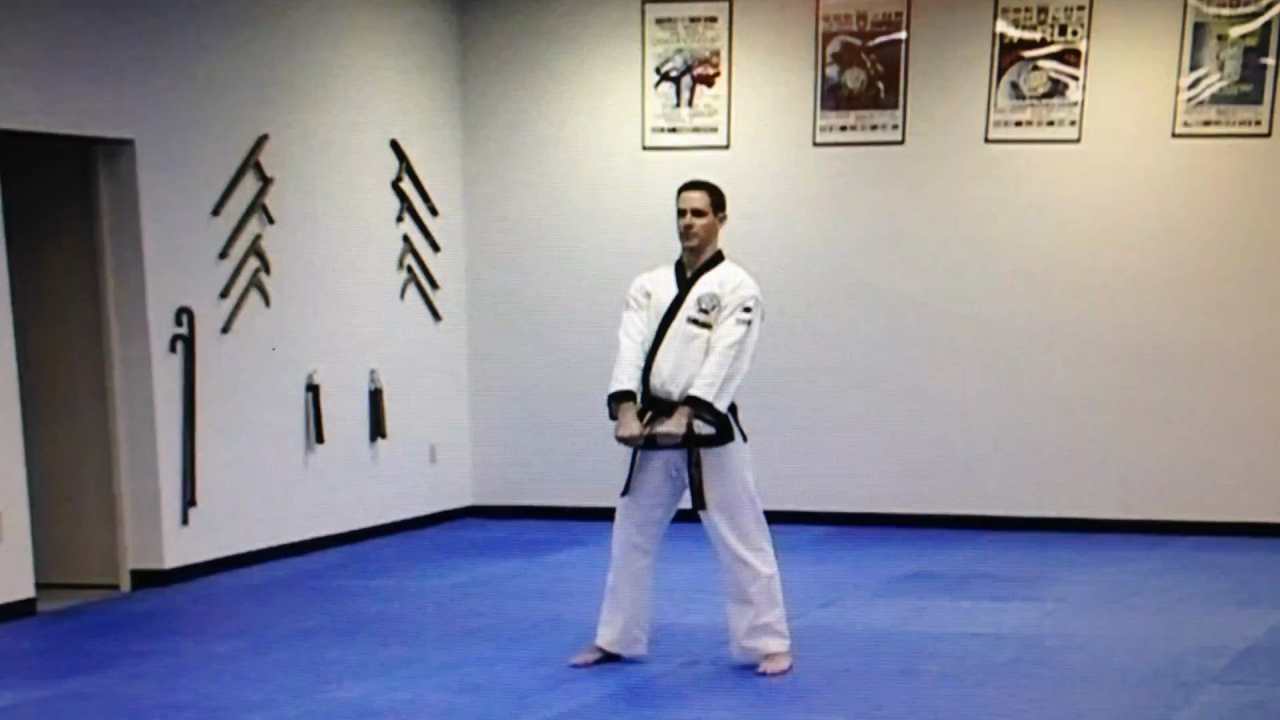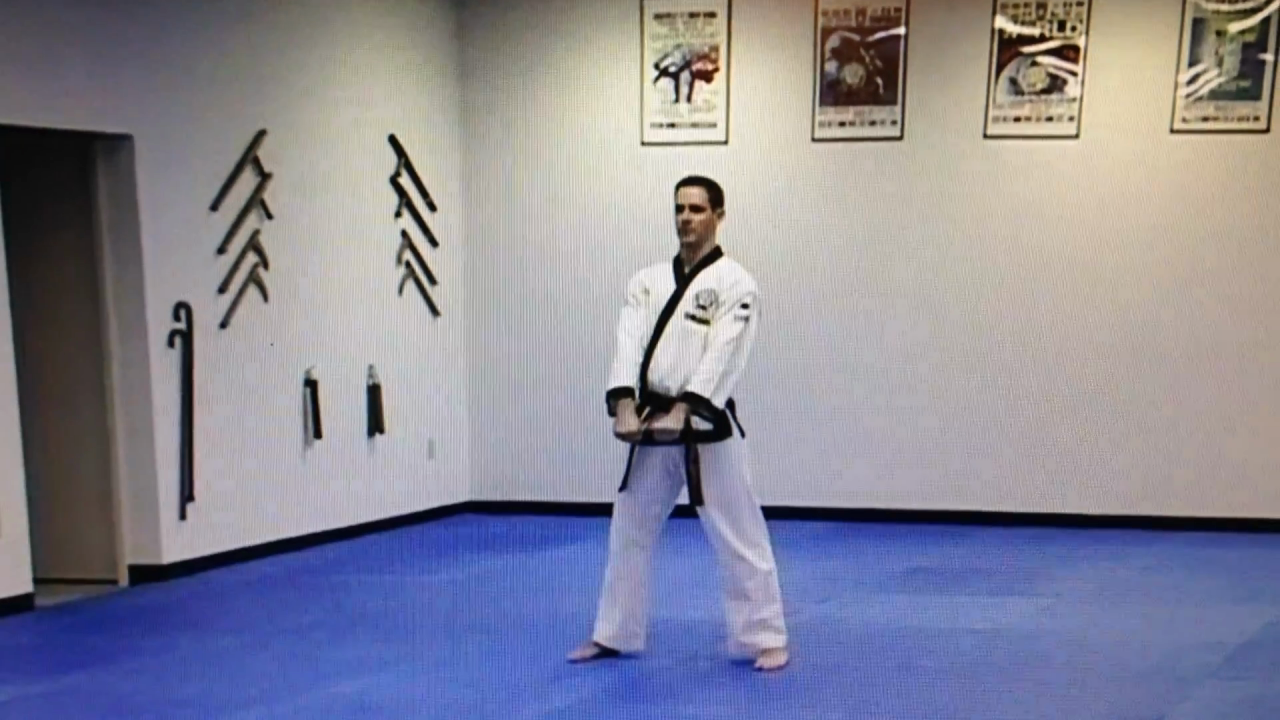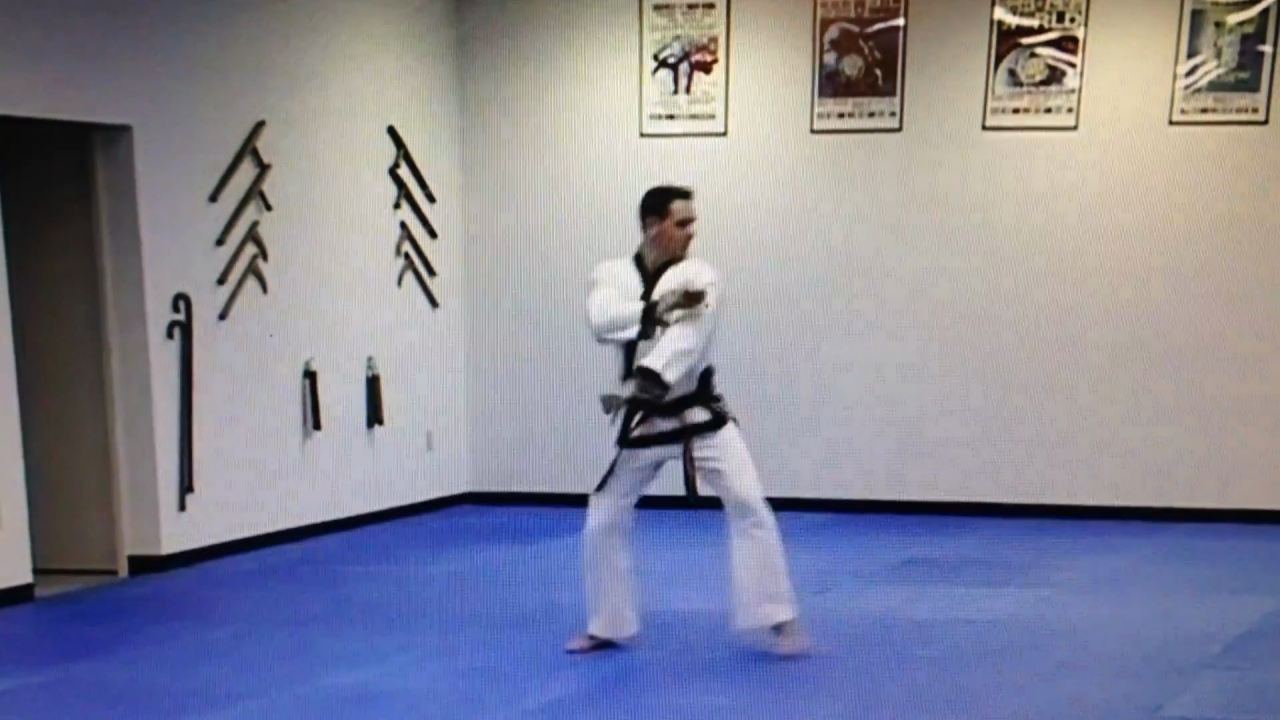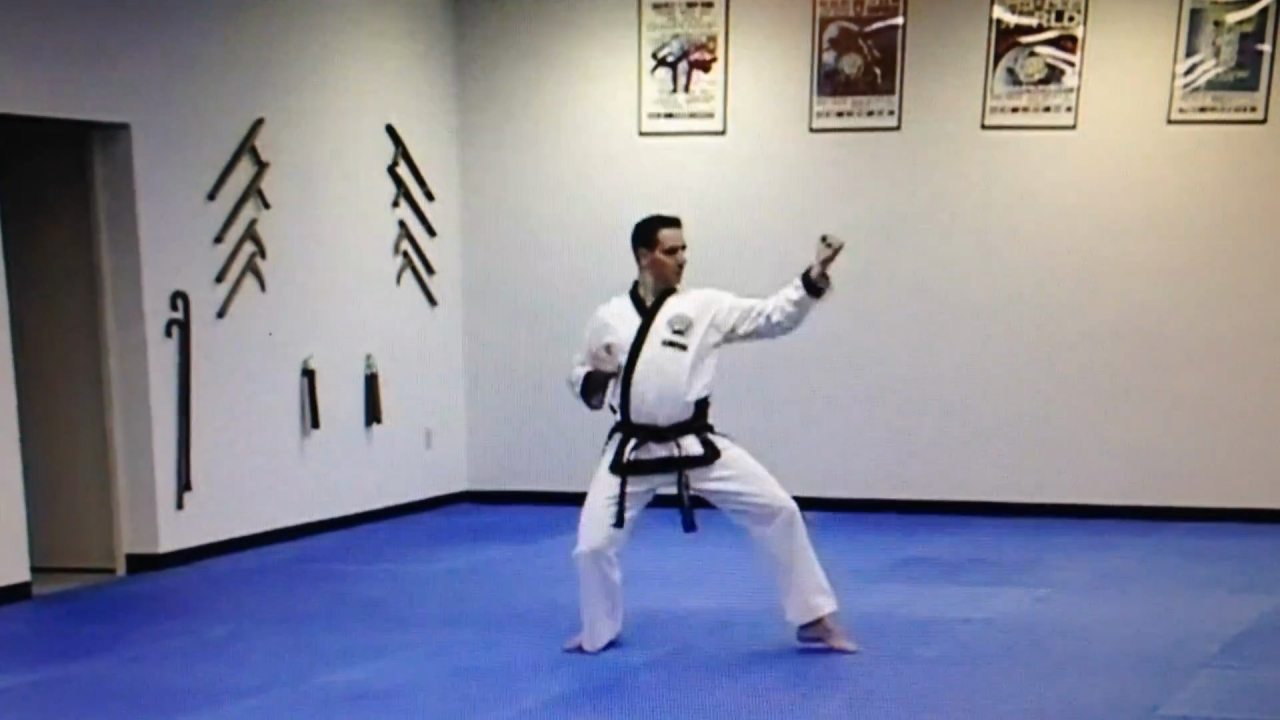
dt=0.5s
person 1, frame 1
left shoulder: (738, 287)
right shoulder: (648, 285)
left elbow: (725, 361)
right elbow: (630, 350)
left wrist: (685, 415)
right wrist: (625, 410)
left hip: (710, 433)
right hip: (653, 431)
left knee: (741, 540)
right knee: (631, 537)
left ankle: (769, 643)
right ankle: (615, 638)
person 1, frame 2
left shoulder: (735, 283)
right shoulder: (647, 281)
left elbow: (723, 357)
right elbow: (629, 346)
left wrist: (683, 411)
right wrist: (624, 406)
left hip: (707, 427)
right hip: (651, 426)
left knee: (738, 537)
right knee: (630, 534)
left ankle: (767, 639)
right ankle: (612, 635)
person 1, frame 3
left shoulder: (699, 277)
right shoulder: (611, 273)
left elbow: (686, 340)
right elbow: (607, 319)
left wrist: (641, 382)
right wrist: (661, 307)
left hip: (699, 417)
right hip: (641, 422)
left knee: (749, 509)
right knee: (604, 525)
left ankle: (778, 617)
right ankle: (606, 627)
person 1, frame 4
left shoulder: (705, 306)
right shoulder: (607, 317)
left elbow: (772, 316)
right elbow: (579, 377)
left wrist: (815, 275)
right wrist: (594, 380)
left hip: (697, 445)
right hip: (632, 450)
left knee: (778, 511)
right knee: (593, 545)
left ankle: (814, 619)
right ankle: (598, 631)
